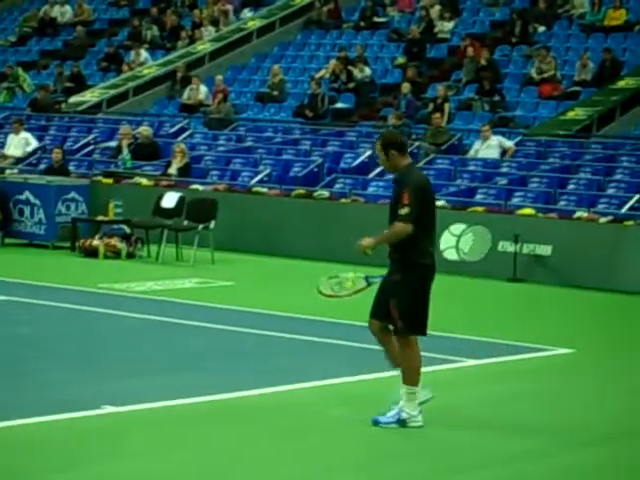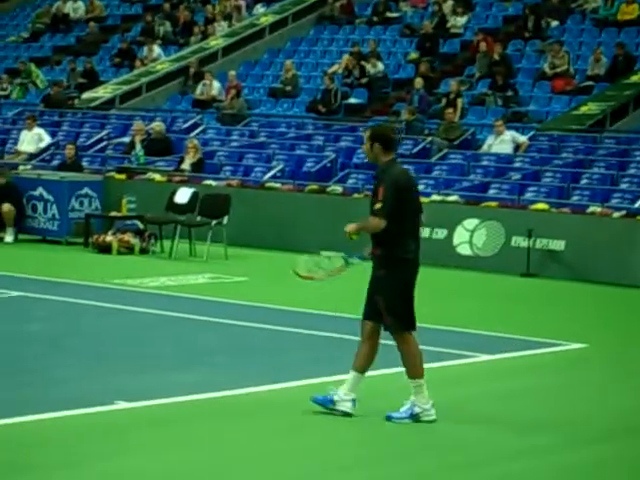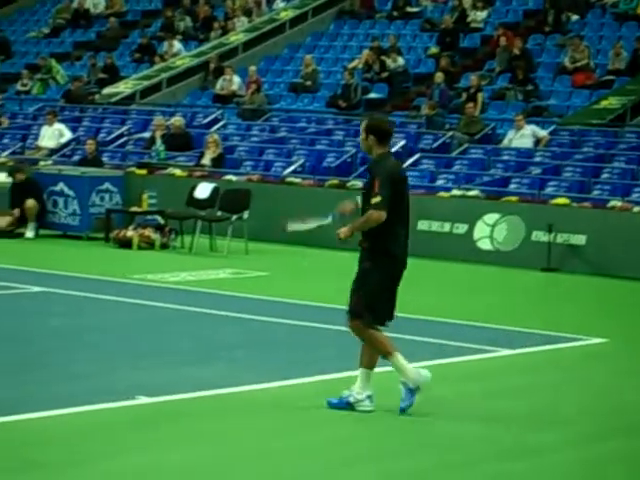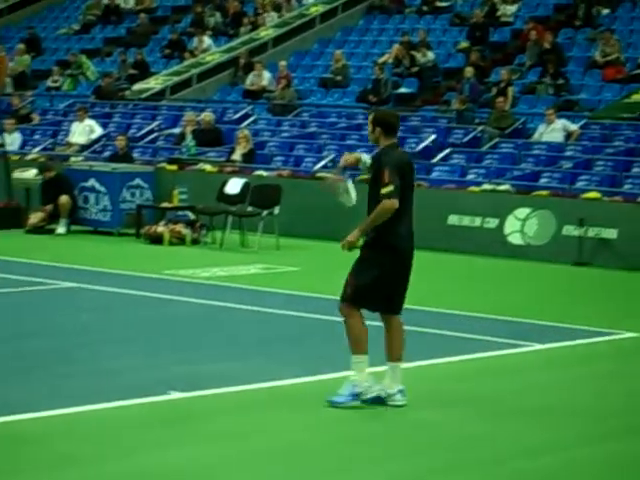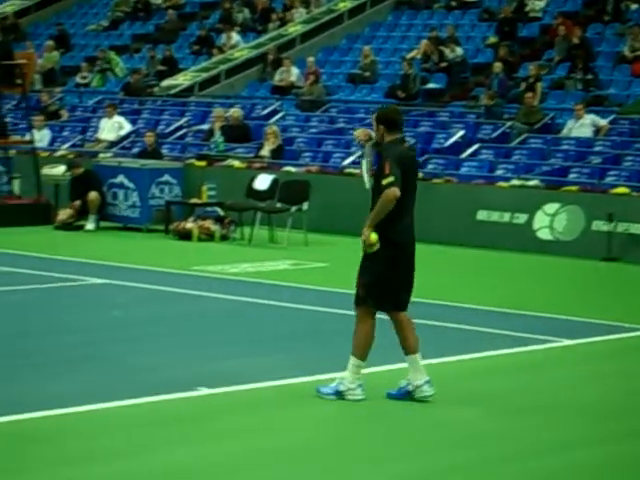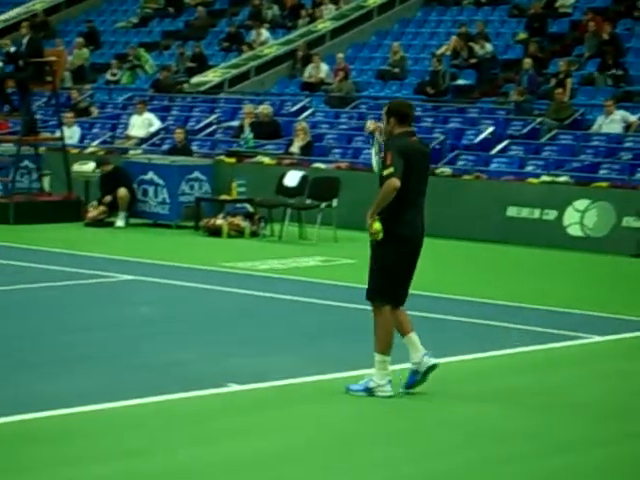
dt=0.2s
person 1, frame 1
left shoulder: (411, 181)
right shoulder: (409, 178)
left elbow: (404, 227)
left wrist: (375, 241)
left hip: (412, 269)
right hip: (403, 268)
left knee: (406, 336)
right knee: (378, 325)
left ankle: (410, 409)
right ankle: (415, 392)
person 1, frame 2
left shoulder: (390, 178)
right shoulder: (399, 174)
left elbow: (378, 222)
right elbow: (414, 218)
left wrist: (355, 228)
left hip: (395, 265)
right hip: (390, 263)
left knee: (401, 333)
right knee: (369, 327)
left ankle: (422, 405)
right ankle: (345, 395)
person 1, frame 3
left shoulder: (382, 170)
right shoulder: (390, 165)
left elbow: (378, 215)
left wrist: (351, 228)
right wrist: (360, 204)
left hip: (380, 257)
right hip: (390, 255)
left knee: (360, 322)
right knee: (371, 323)
left ankle: (411, 375)
right ankle: (361, 393)
person 1, frame 4
left shoulder: (390, 161)
right shoulder: (398, 156)
left elbow: (390, 203)
left wrist: (360, 231)
right wrist: (360, 159)
left hip: (382, 247)
right hip: (400, 246)
left knee: (350, 306)
right knee: (391, 315)
left ankle: (361, 381)
right ankle: (393, 387)
person 1, frame 5
left shoulder: (391, 155)
right shoulder: (405, 151)
left elbow: (392, 193)
left wrist: (369, 224)
right wrist: (370, 137)
left hip: (385, 242)
right hip: (402, 241)
left knee: (366, 309)
right knee: (396, 310)
left ankle: (351, 383)
right ankle: (418, 380)
person 1, frame 6
left shoulder: (396, 147)
right shoulder: (421, 147)
left elbow: (393, 183)
left wrist: (373, 212)
right wrist: (382, 130)
left hip: (393, 233)
right hip: (413, 233)
left knee: (381, 303)
right knee: (393, 302)
left ankle: (381, 379)
right ankle: (420, 356)
